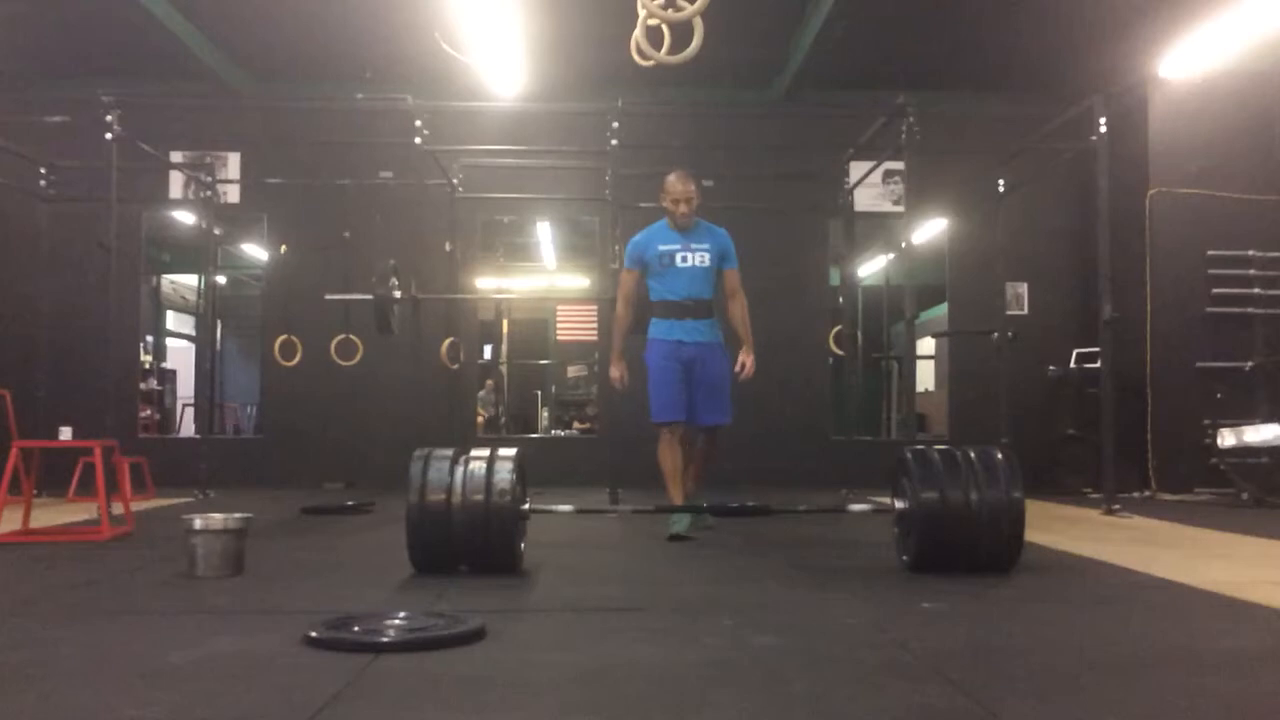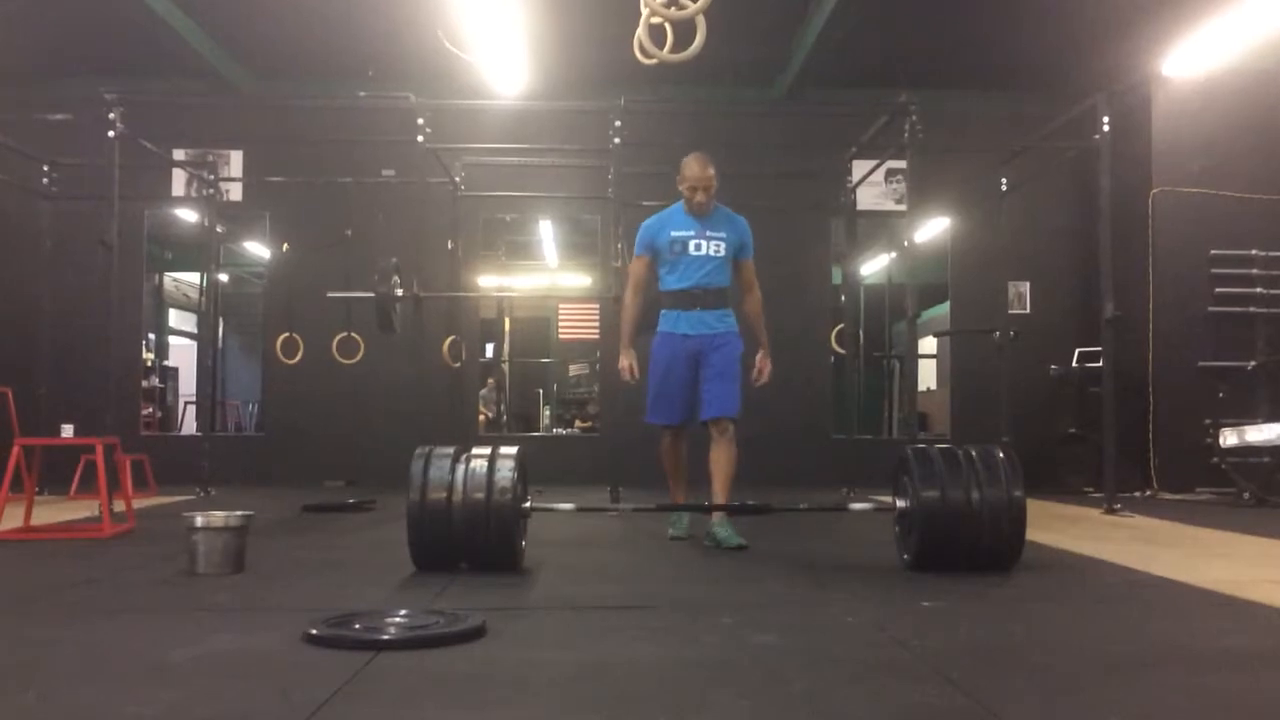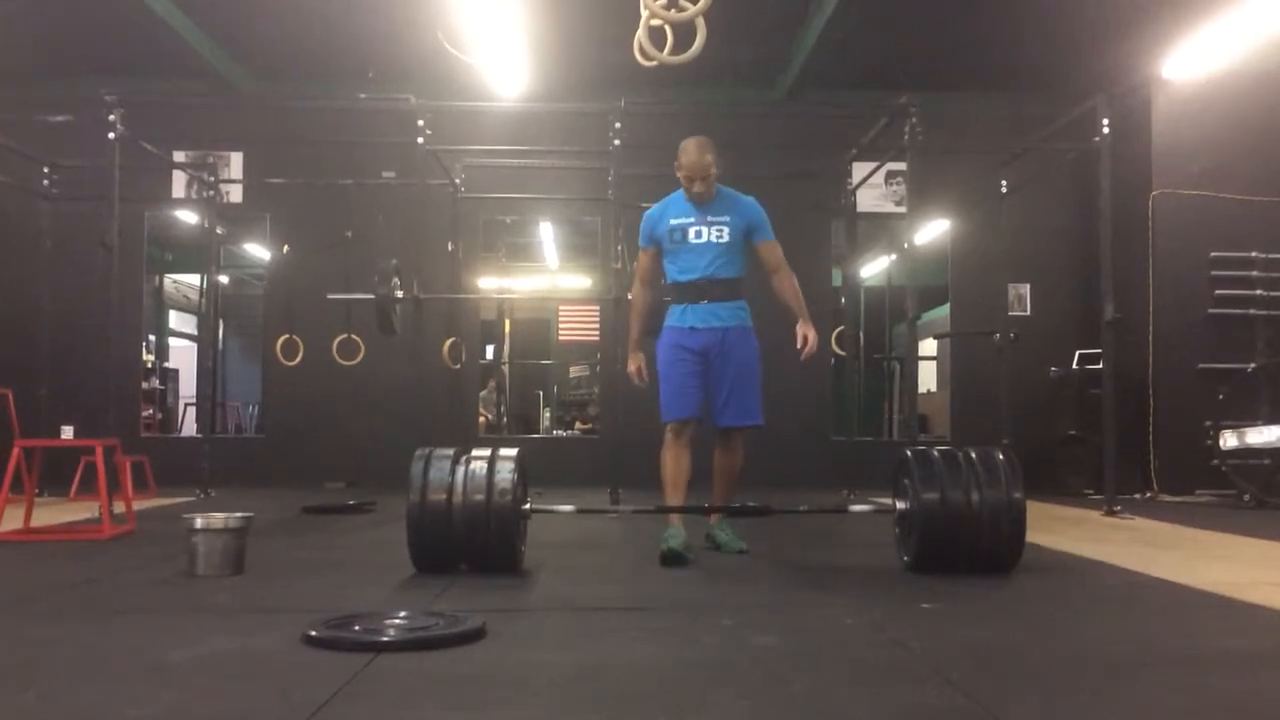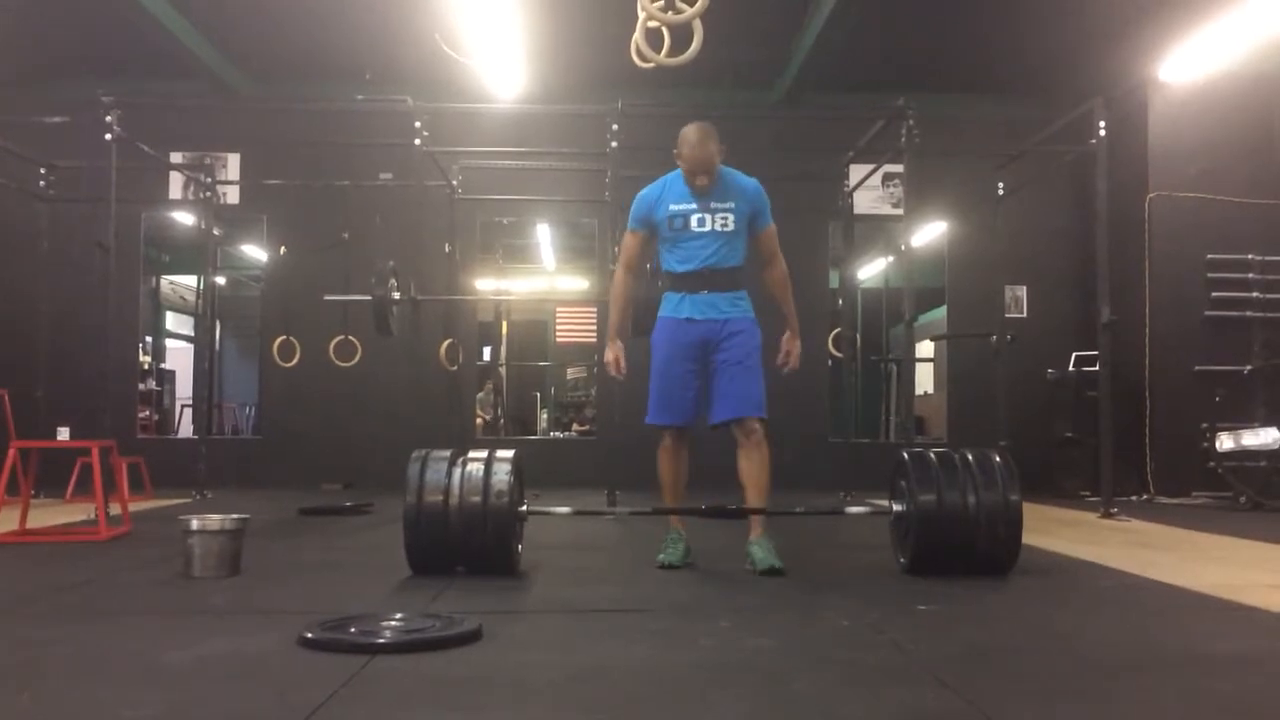
dt=0.5s
person 1, frame 1
left shoulder: (719, 239)
right shoulder: (643, 243)
left elbow: (735, 296)
right elbow: (625, 302)
left wrist: (747, 346)
right wrist: (617, 356)
left hip: (708, 340)
right hip: (664, 340)
left knee: (708, 427)
right knee: (670, 427)
left ankle: (690, 488)
right ankle: (678, 509)
person 1, frame 2
left shoulder: (736, 227)
right shoulder: (655, 227)
left elbow: (750, 291)
right elbow: (634, 290)
left wrist: (764, 347)
right wrist: (625, 347)
left hip: (722, 334)
right hip: (673, 332)
left knee: (722, 423)
right knee: (672, 427)
left ankle: (719, 518)
right ankle: (680, 505)
person 1, frame 3
left shoulder: (746, 209)
right shoulder: (656, 217)
left elbow: (777, 269)
right elbow: (643, 285)
left wrist: (804, 319)
right wrist: (634, 347)
left hip: (733, 327)
right hip: (680, 329)
left knee: (731, 431)
right knee: (678, 426)
left ankle: (716, 520)
right ankle: (675, 528)
person 1, frame 4
left shoulder: (749, 192)
right shoulder: (652, 198)
left elbow: (773, 263)
right elbow: (627, 270)
left wrist: (792, 328)
right wrist: (613, 337)
left hip: (734, 318)
right hip: (677, 320)
left knee: (748, 425)
right knee: (672, 430)
left ankle: (757, 536)
right ankle: (677, 533)
